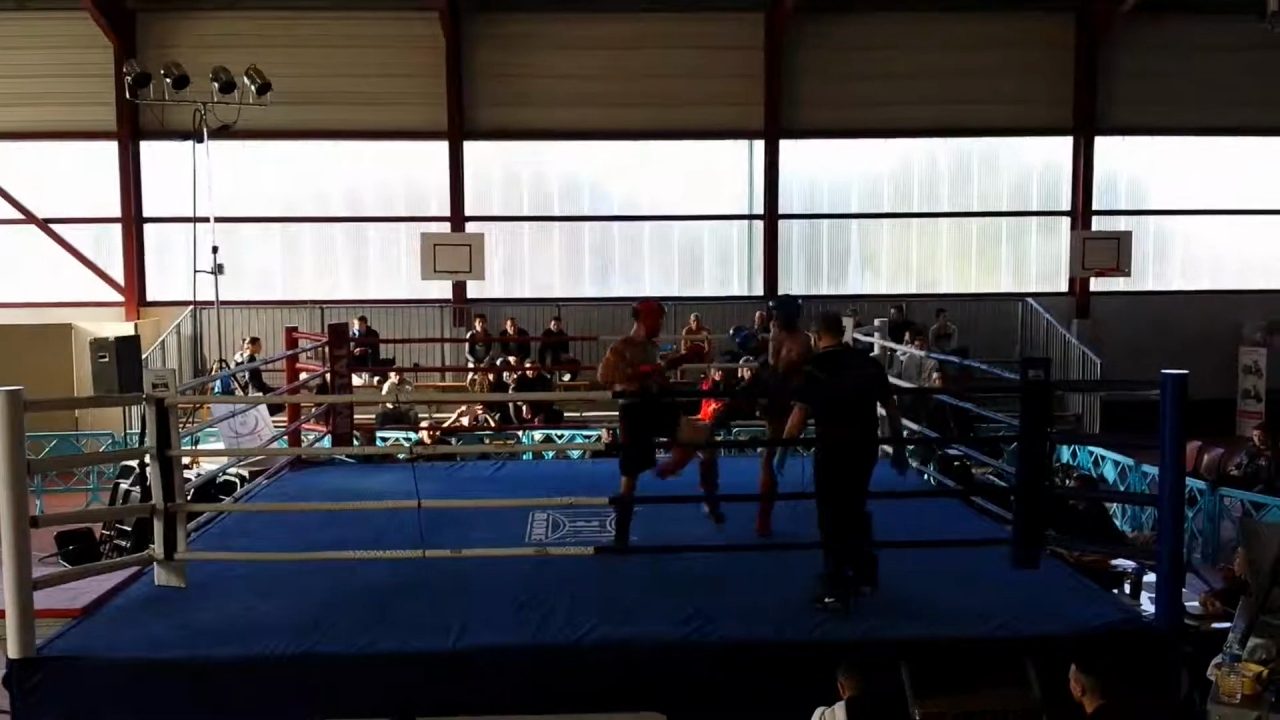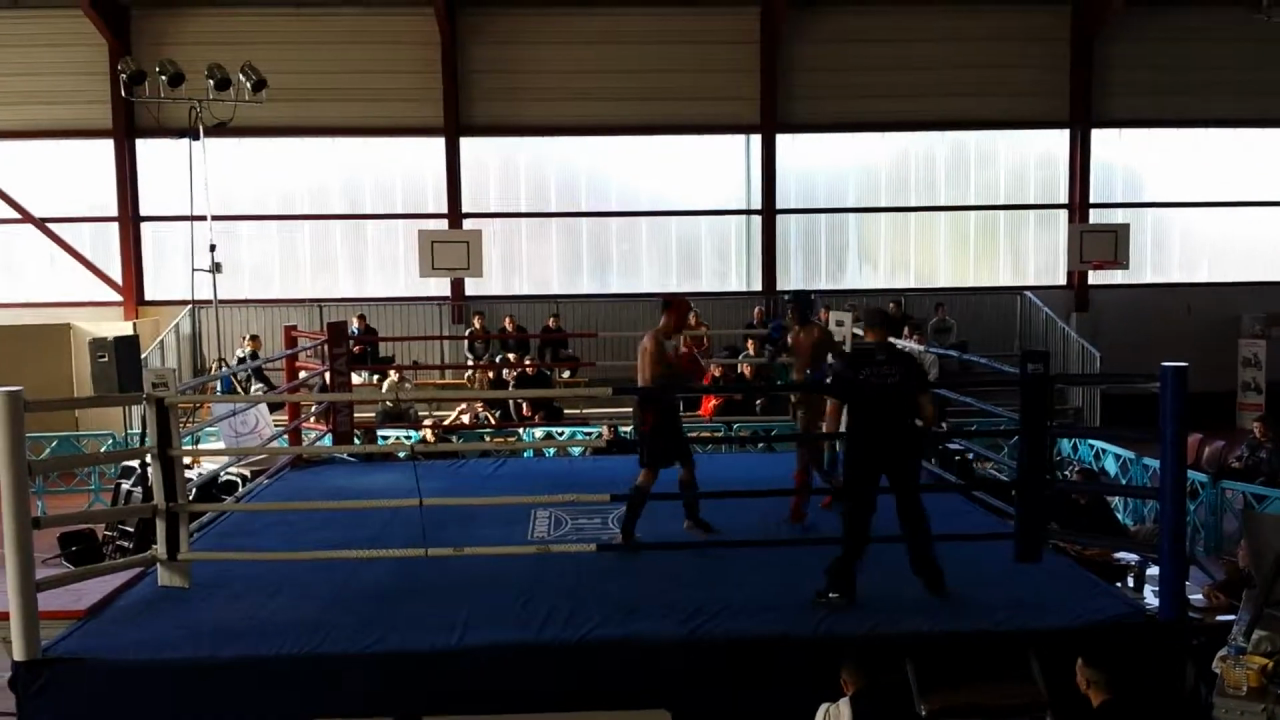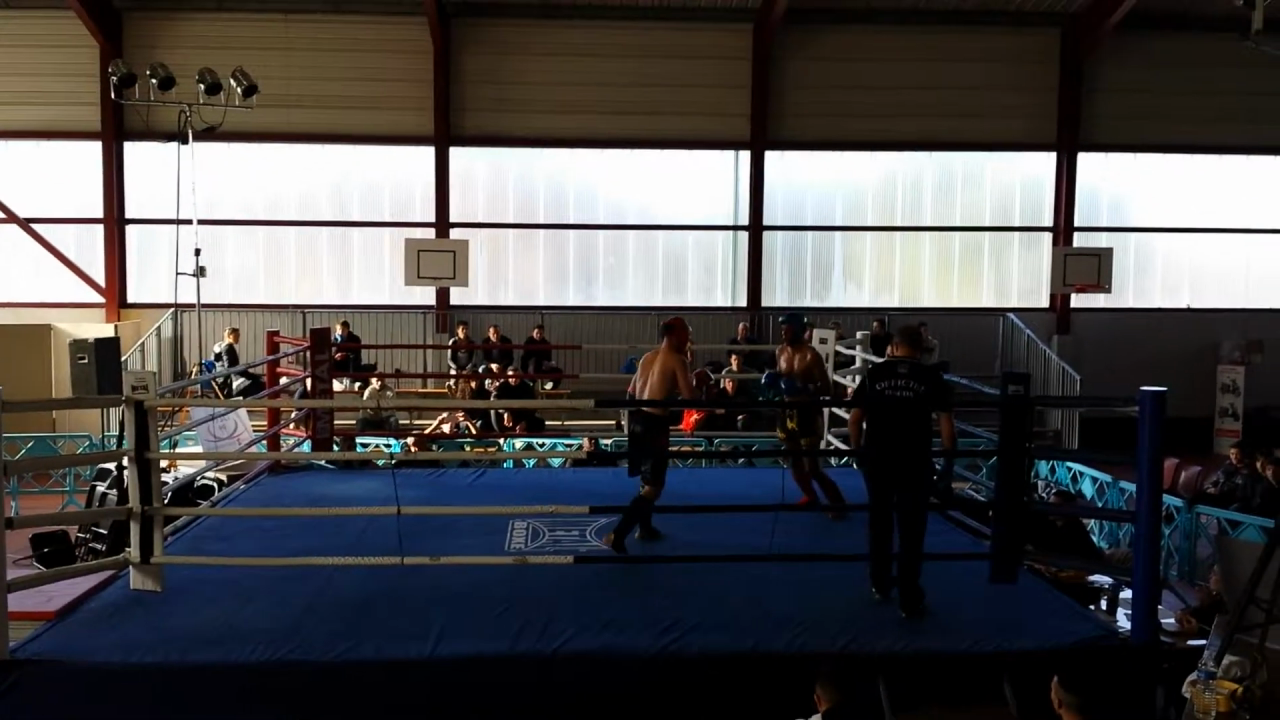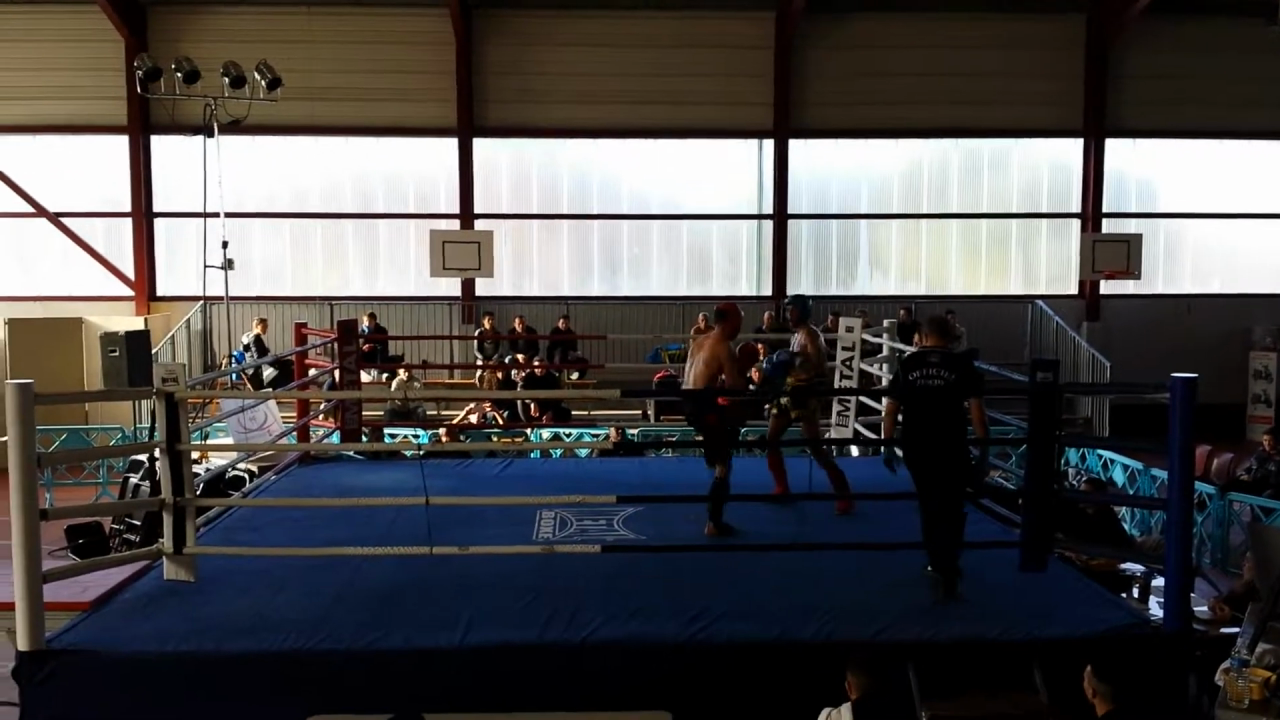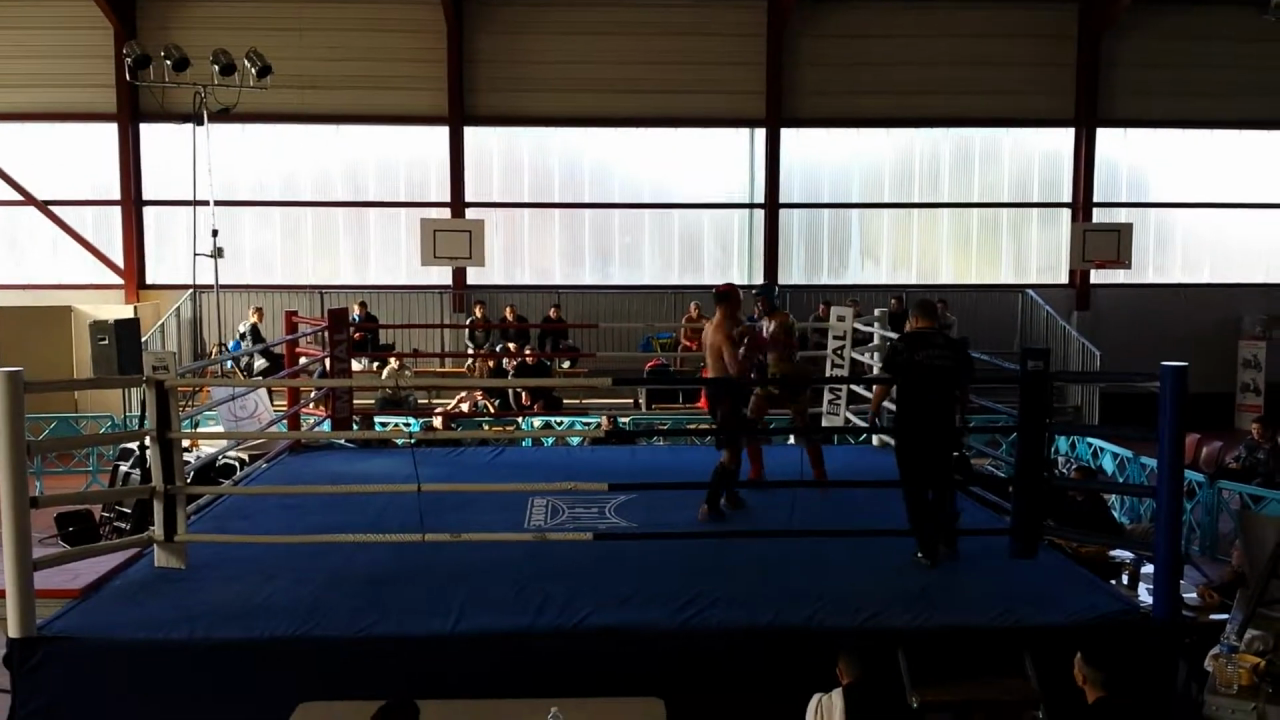
dt=0.4s
person 1, frame 1
left shoulder: (816, 367)
right shoulder: (869, 363)
left elbow: (799, 416)
right elbow: (891, 408)
left wrist: (782, 450)
right wrist: (898, 445)
left hip: (833, 450)
right hip: (866, 447)
left knee: (833, 518)
right knee: (856, 512)
left ankle: (836, 591)
right ankle: (865, 575)
person 1, frame 2
left shoulder: (849, 363)
right shoulder: (908, 362)
left elbow: (834, 412)
right elbow: (928, 410)
left wrist: (830, 450)
right wrist: (923, 437)
left hip: (863, 448)
right hip: (903, 446)
left knee: (856, 516)
right knee: (913, 513)
left ankle: (840, 586)
right ankle: (933, 581)
person 1, frame 3
left shoulder: (874, 374)
right shoulder: (932, 378)
left elbow: (855, 419)
right elbow: (946, 426)
left wrist: (857, 451)
right wrist: (948, 461)
left hip: (877, 459)
right hip: (916, 462)
left knee: (880, 523)
right knee: (912, 530)
left ankle: (881, 584)
right ankle: (910, 600)
person 1, frame 4
left shoulder: (906, 365)
right shoulder: (963, 366)
left elbow: (891, 410)
right elbow: (976, 411)
left wrist: (888, 446)
right wrist: (983, 450)
left hip: (915, 447)
right hip: (951, 448)
left knee: (929, 505)
right knee: (951, 510)
left ankle: (938, 564)
right ankle: (947, 572)
person 1, frame 5
left shoulder: (904, 344)
right shoulder: (957, 348)
left elbow: (885, 385)
right elbow: (963, 392)
left wrist: (873, 413)
right wrist: (961, 425)
left hip: (910, 427)
right hip: (944, 426)
left knee: (915, 488)
right knee: (942, 481)
left ankle: (927, 549)
right ankle: (945, 538)
person 2, frame 1
left shoulder: (652, 346)
right shoulder: (619, 348)
right elbow: (604, 377)
left wrist: (682, 358)
right wrist: (639, 373)
left hip: (657, 406)
right hip: (634, 413)
left knee: (702, 439)
right knee: (629, 479)
person 2, frame 2
left shoulder: (667, 341)
right shoulder: (654, 339)
right elbow: (650, 377)
left wrist: (681, 374)
right wrist: (680, 373)
left hip: (666, 405)
right hip: (651, 407)
left knee: (688, 463)
right knee: (649, 473)
person 2, frame 3
left shoulder: (647, 358)
right shoulder: (677, 359)
left elbow: (632, 392)
right elbow: (690, 397)
right wrist: (696, 384)
left hip: (637, 419)
right hip: (655, 424)
left knee: (650, 478)
right knee: (653, 486)
left ankle: (645, 527)
person 2, frame 4
left shoulder: (698, 341)
right shoulder: (724, 348)
right elbow: (735, 385)
right wrist: (742, 373)
left hip: (689, 401)
right hip: (703, 405)
left knee: (731, 423)
right knee: (724, 465)
person 2, frame 5
left shoulder: (712, 326)
right shoulder: (724, 333)
right elbow: (737, 370)
left wrist: (739, 335)
right wrist: (748, 357)
left hip: (719, 387)
right hip: (724, 391)
left knee: (735, 445)
right knee: (730, 452)
left ankle: (729, 495)
person 3, frame 1
left shoulder: (802, 343)
right shoulder: (775, 330)
left elbow: (781, 376)
left hip: (782, 396)
right hip: (764, 386)
left knee: (768, 457)
left ankle: (764, 516)
person 3, frame 2
left shoulder: (819, 332)
right shoulder: (791, 330)
left wrist: (826, 374)
left hip: (814, 394)
right hip: (798, 391)
left knee: (805, 449)
right knee: (812, 449)
left ankle: (799, 505)
person 3, frame 3
left shoulder: (812, 356)
right shoulder: (781, 351)
left elbow: (826, 388)
left wrist: (806, 390)
right wrist: (773, 382)
left hip: (808, 414)
right hip: (788, 411)
left knee: (812, 468)
right knee: (793, 459)
left ankle: (839, 505)
right ankle: (809, 495)
person 3, frame 4
left shoulder: (810, 334)
right shoulder: (797, 335)
left elbow: (818, 365)
left wrist: (794, 359)
right wrist: (779, 366)
left hip: (806, 394)
right hip: (789, 393)
left knee: (816, 447)
right knee: (770, 441)
left ankle: (844, 496)
right ankle: (782, 488)
person 3, frame 5
left shoulder: (783, 320)
right shoulder: (765, 322)
left elbow: (778, 347)
left hip: (790, 378)
right hip: (772, 377)
left knee: (802, 429)
right knee: (750, 424)
left ankle: (819, 473)
right ankle: (756, 472)
